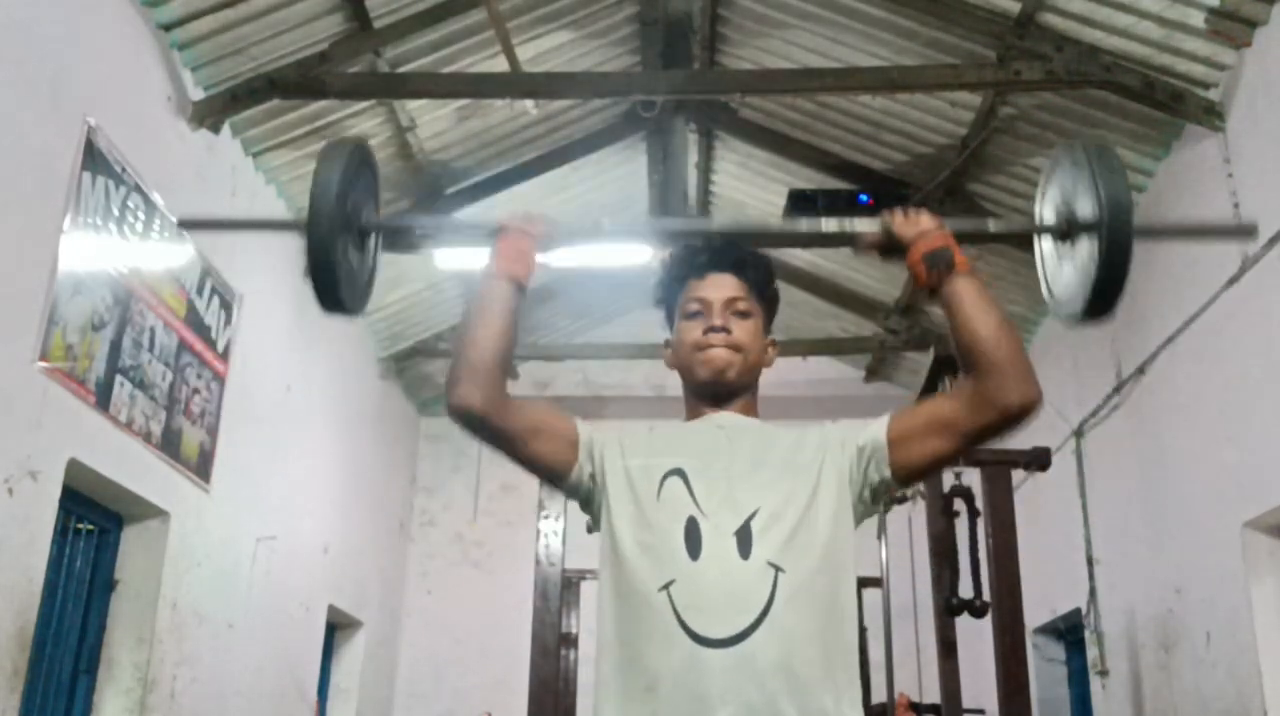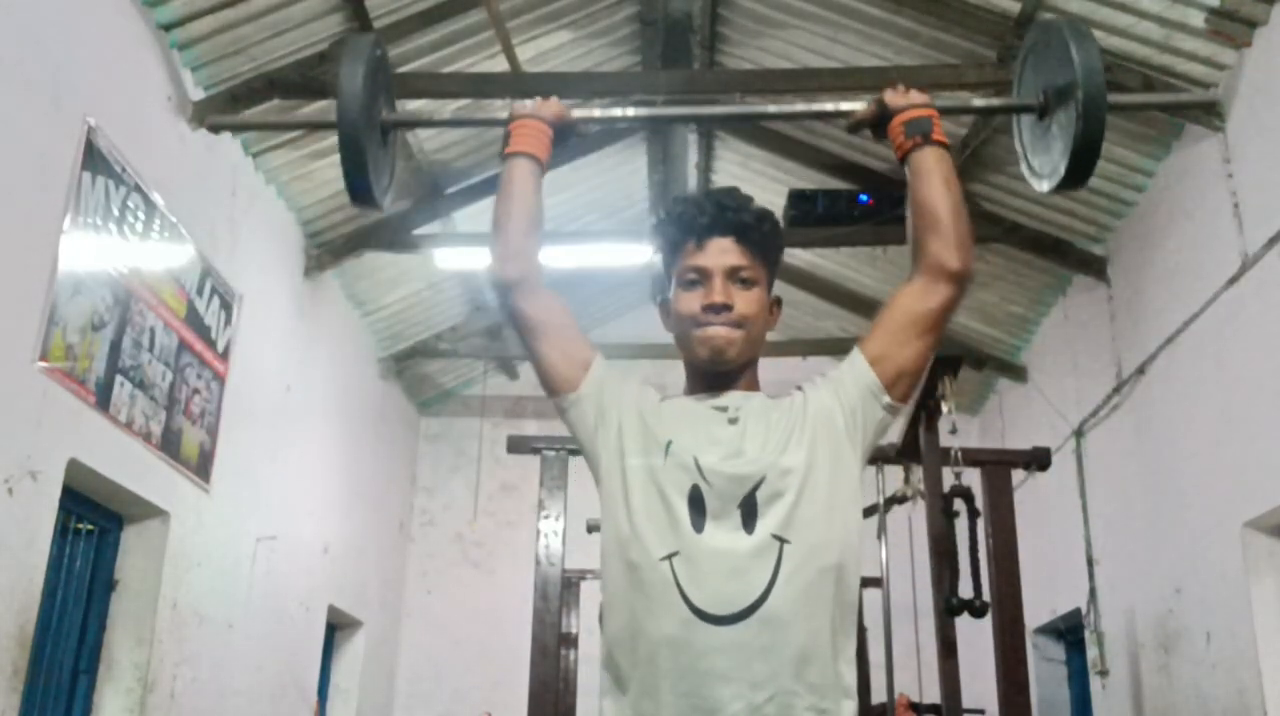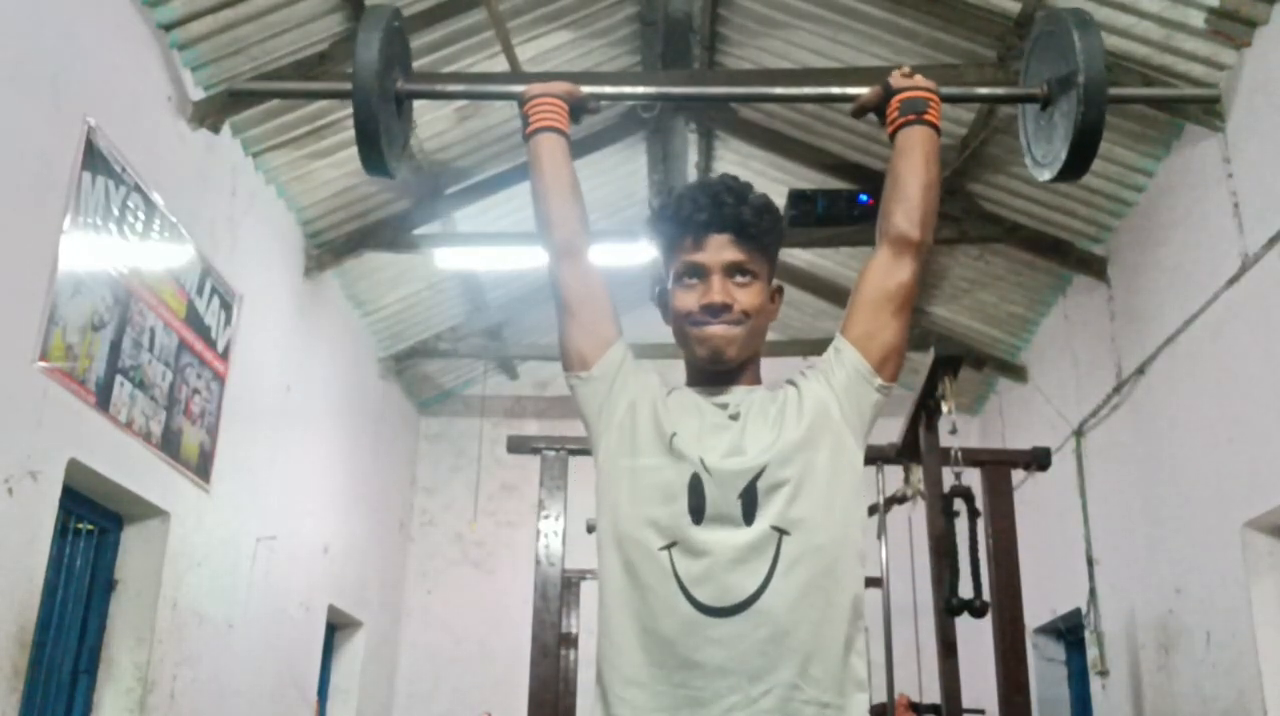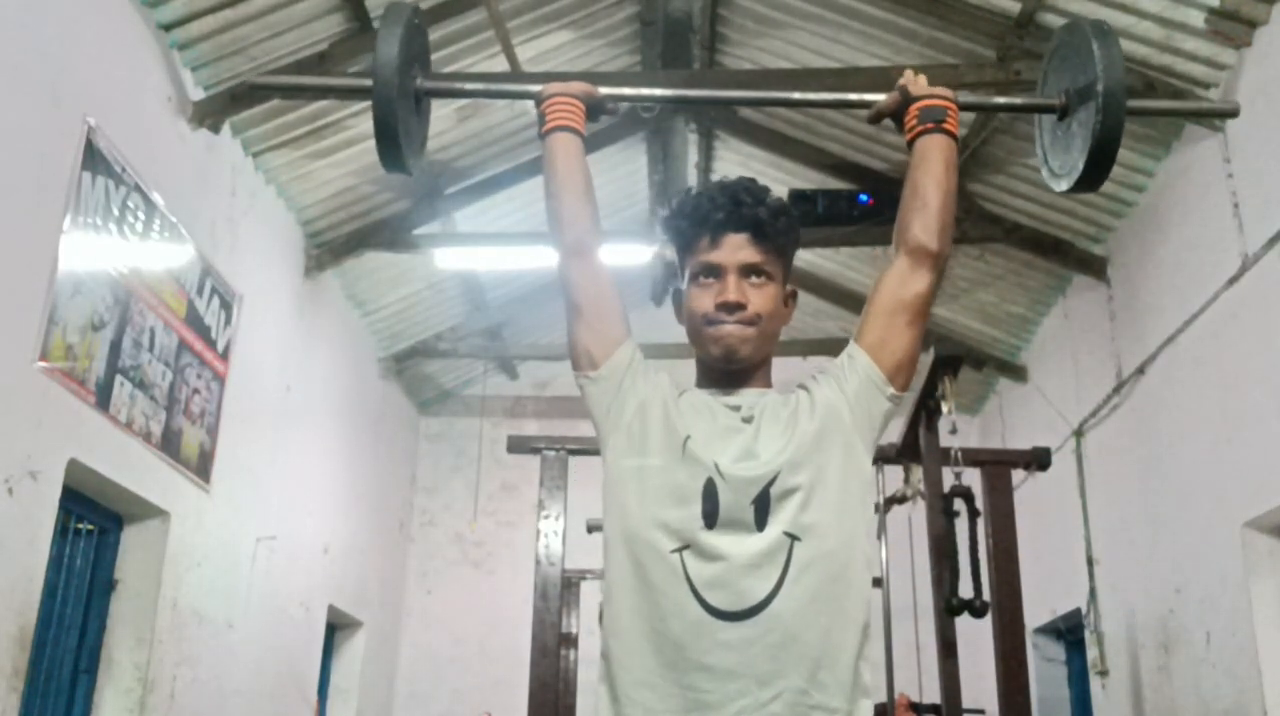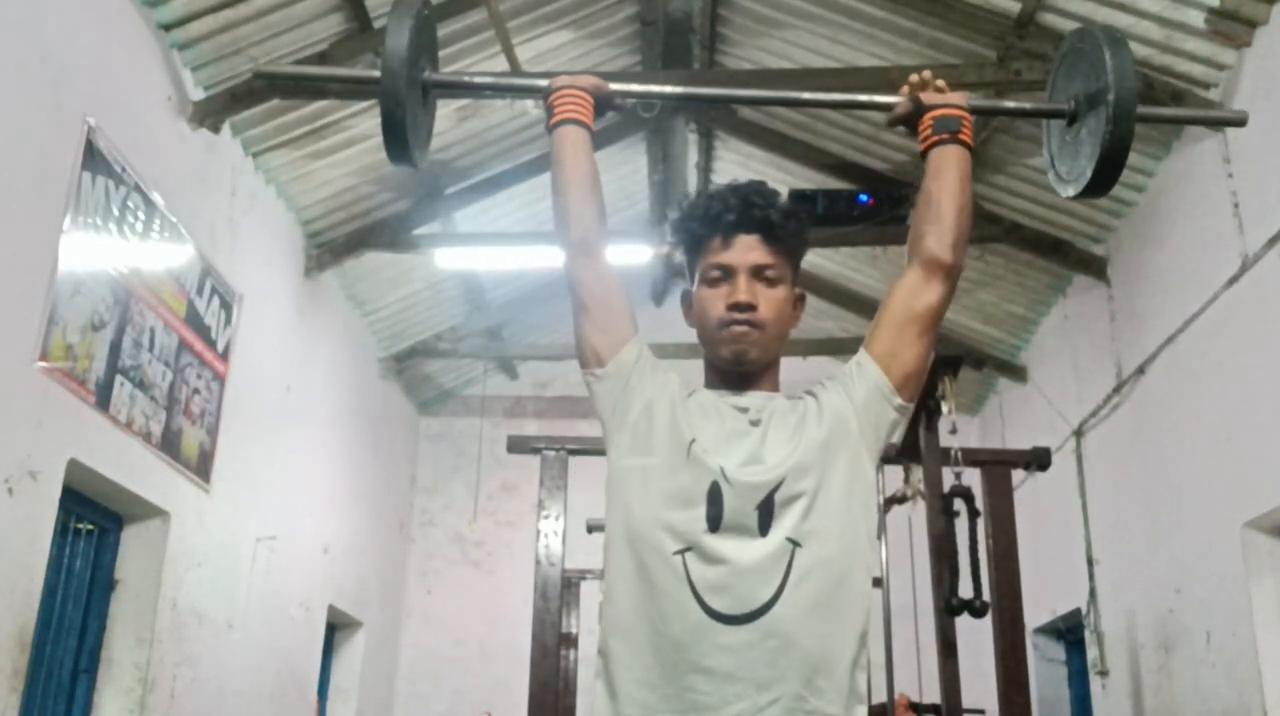
dt=0.4s
person 1, frame 1
left shoulder: (836, 455)
right shoulder: (618, 457)
left elbow: (1008, 394)
right elbow: (475, 400)
left wrist: (939, 256)
right wrist: (510, 259)
person 1, frame 2
left shoulder: (829, 419)
right shoulder: (622, 420)
left elbow: (943, 268)
right elbow: (516, 279)
left wrist: (920, 131)
right wrist: (528, 139)
person 1, frame 3
left shoulder: (828, 407)
right shoulder: (628, 409)
left elbow: (903, 243)
right elbow: (569, 251)
left wrist: (914, 112)
right wrist: (548, 117)
person 1, frame 4
left shoulder: (838, 414)
right shoulder: (636, 409)
left elbow: (920, 255)
right elbow: (578, 252)
left wrist: (931, 118)
right wrist: (563, 116)
person 1, frame 5
left shoulder: (843, 420)
right shoulder: (643, 411)
left elbow: (934, 266)
right elbow: (584, 252)
left wrist: (947, 127)
right wrist: (571, 111)
